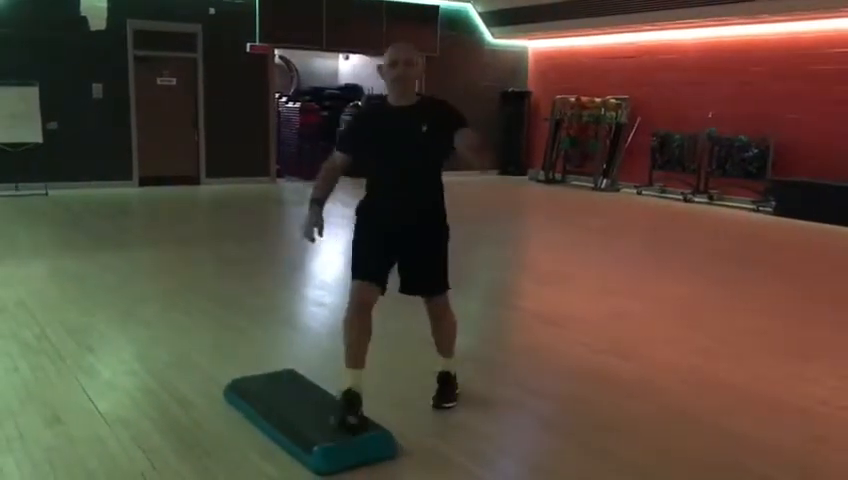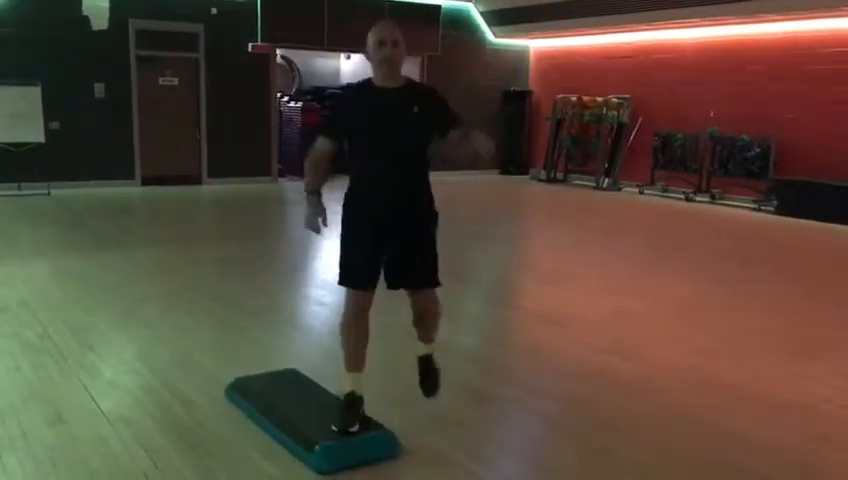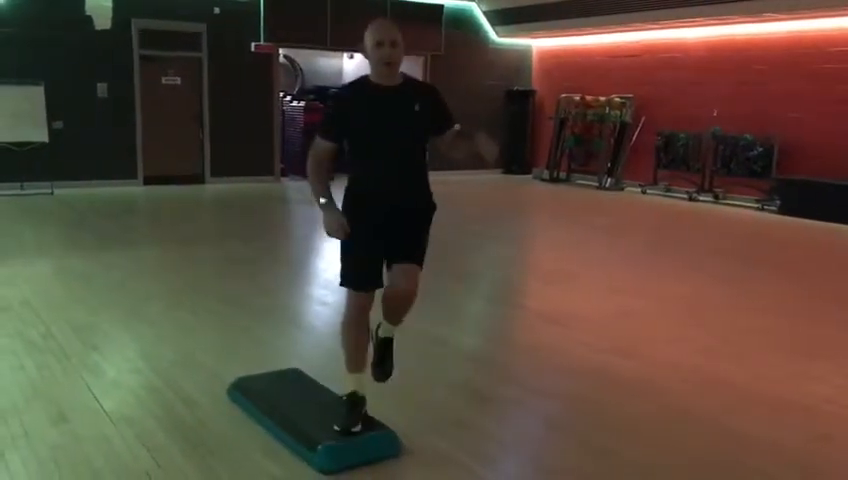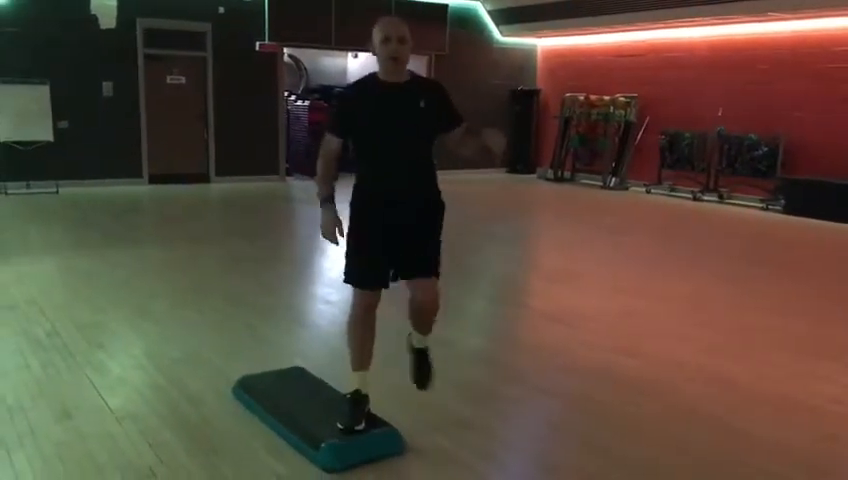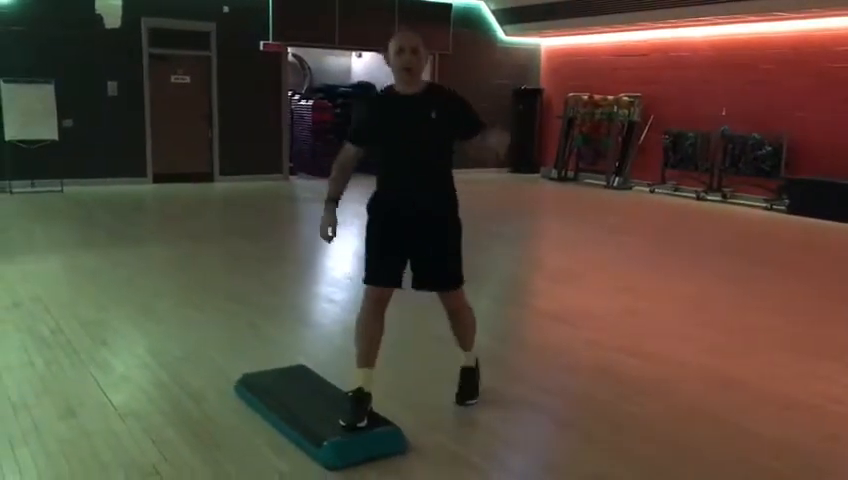
dt=0.2s
person 1, frame 1
left shoulder: (441, 114)
right shoulder: (366, 118)
left elbow: (477, 162)
right elbow: (335, 164)
left wrist: (472, 146)
right wrist: (316, 206)
left hip: (426, 223)
right hip: (376, 219)
left knee: (437, 301)
right knee: (360, 299)
left ankle: (447, 375)
right ankle: (353, 392)
person 1, frame 2
left shoulder: (426, 99)
right shoulder: (351, 100)
left elbow: (455, 142)
right elbow: (320, 152)
left wrist: (476, 142)
right wrist: (313, 196)
left hip: (415, 212)
right hip: (362, 212)
left knee: (424, 298)
right knee: (357, 301)
left ankle: (425, 353)
right ankle: (353, 394)
person 1, frame 3
left shoulder: (423, 96)
right shoulder: (348, 98)
left elbow: (450, 143)
right elbow: (319, 156)
left wrist: (477, 145)
right wrist: (326, 204)
left hip: (413, 208)
right hip: (362, 211)
left knee: (402, 286)
right knee: (358, 300)
left ankle: (386, 334)
right ankle: (355, 394)
person 1, frame 4
left shoulder: (431, 93)
right shoulder: (355, 96)
left elbow: (459, 141)
right elbow: (328, 153)
left wrist: (485, 139)
right wrist: (327, 205)
left hip: (422, 208)
right hip: (370, 210)
left knee: (425, 295)
right knee: (364, 299)
left ankle: (419, 343)
right ankle: (359, 393)
person 1, frame 5
left shoulder: (447, 102)
right shoulder: (375, 106)
left elbow: (479, 145)
right elbow: (347, 159)
left wrist: (496, 141)
right wrist: (331, 204)
left hip: (438, 215)
right hip: (388, 213)
left knee: (453, 298)
right knee: (375, 297)
left ankle: (470, 364)
right ankle: (362, 390)
